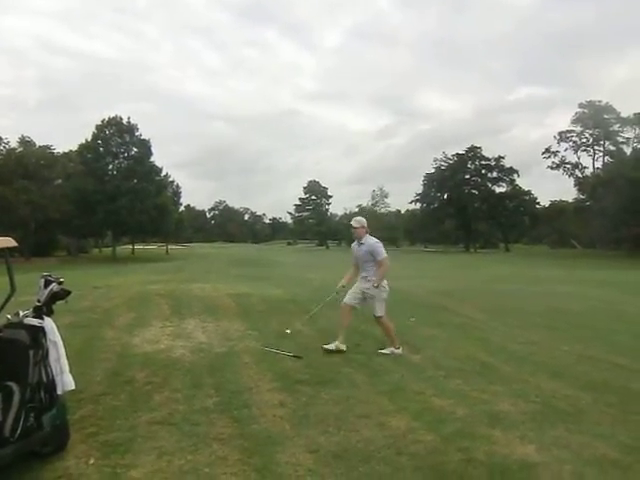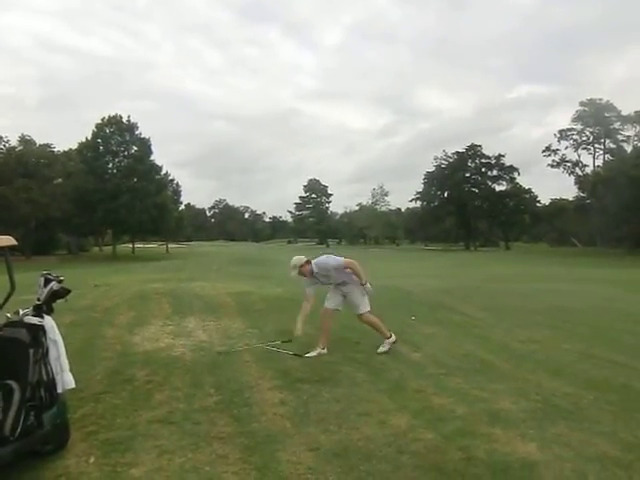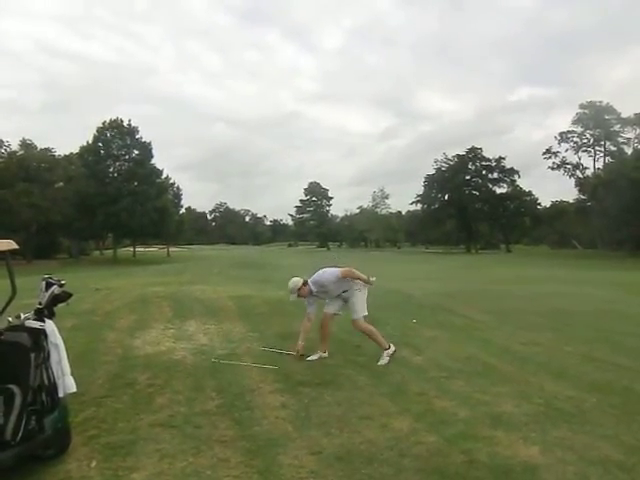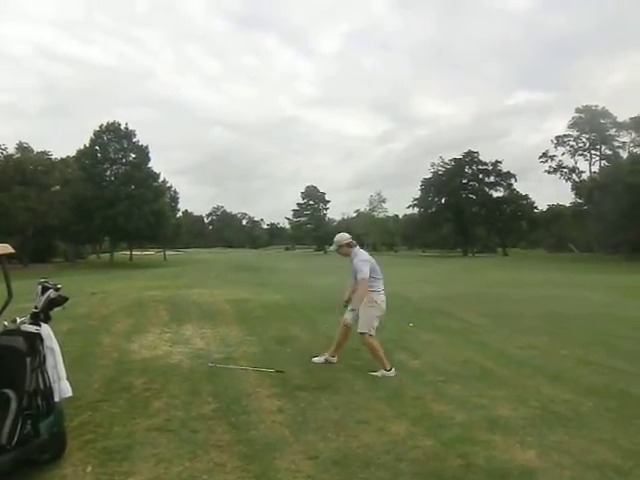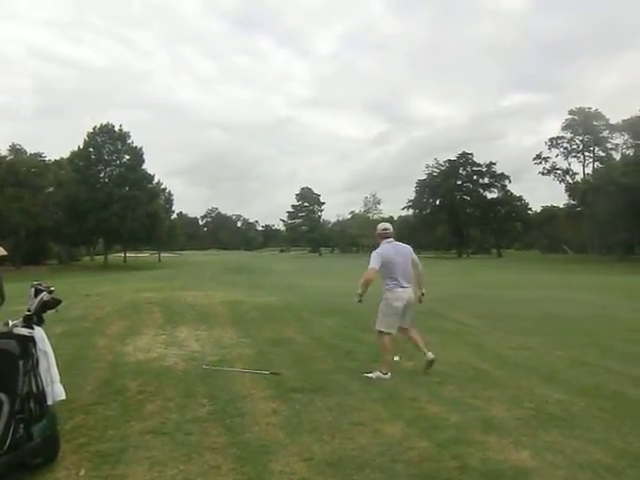
dt=0.4s
person 1, frame 1
left shoulder: (374, 244)
right shoulder: (354, 245)
left elbow: (385, 266)
right elbow: (355, 267)
left wrist: (376, 285)
right wrist: (343, 282)
left hip: (376, 284)
right hip: (361, 282)
left knee: (380, 317)
right knee: (345, 307)
left ankle: (396, 347)
right ankle: (340, 342)
person 1, frame 2
left shoulder: (325, 262)
right shoulder: (310, 278)
left elbow: (352, 263)
right elbow: (307, 302)
left wrist: (364, 283)
right wrist: (299, 324)
left hip: (353, 282)
right hip: (337, 286)
left knee: (363, 316)
right knee: (326, 312)
left ankle: (388, 337)
right ankle: (322, 347)
person 1, frame 3
left shoulder: (323, 278)
right shoulder: (311, 294)
left elbow: (349, 271)
right elbow: (308, 320)
left wrist: (367, 280)
right wrist: (300, 342)
left hip: (355, 288)
left knee: (358, 323)
right knee: (325, 318)
left ankle: (387, 348)
right ankle: (323, 351)
person 1, frame 4
left shoulder: (361, 259)
right shoulder: (357, 256)
left elbow: (363, 285)
left wrist: (354, 308)
right wrist: (348, 295)
left hip: (373, 298)
right hip: (365, 297)
left knee: (365, 335)
right knee: (345, 324)
left ankle: (387, 368)
right ankle: (330, 355)
person 1, frame 5
left shoulder: (379, 253)
right shoulder: (406, 248)
left elbow: (368, 277)
right elbow: (418, 268)
left wrist: (360, 293)
right wrist: (421, 289)
left hip: (393, 295)
right hip: (408, 293)
left knee: (384, 333)
right knee: (404, 328)
left ankle: (384, 371)
right ankle: (427, 354)
